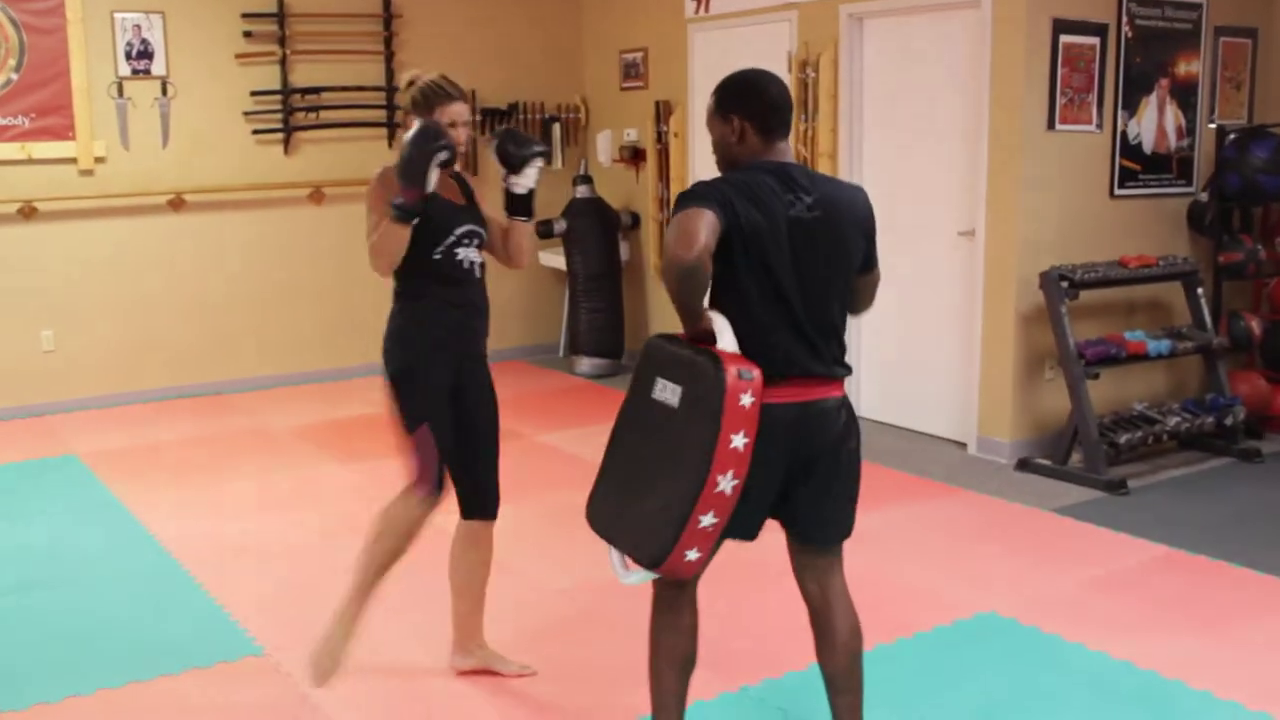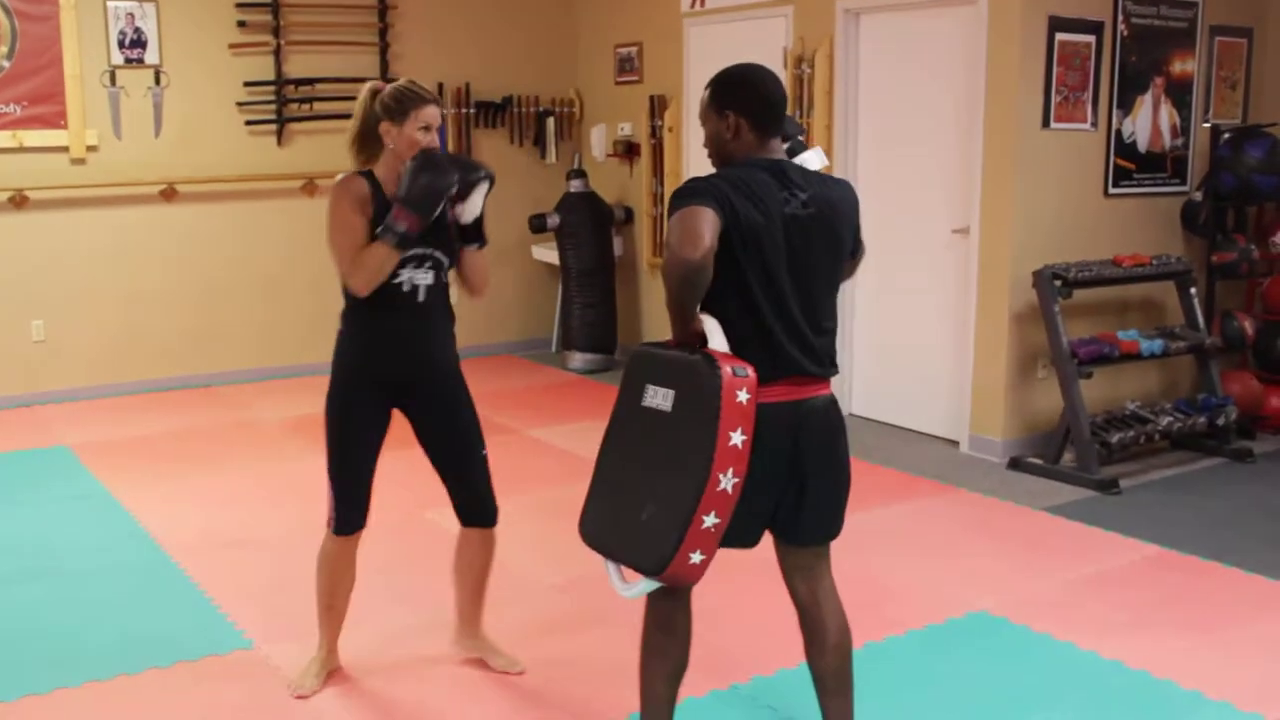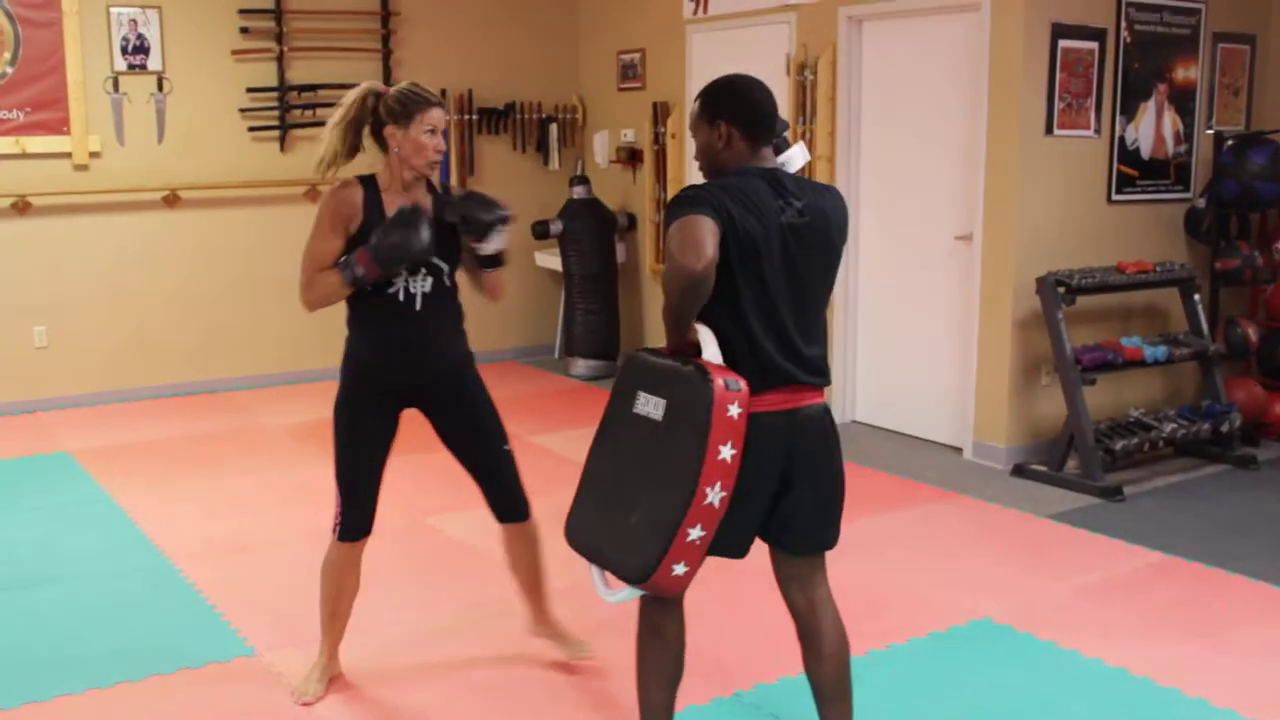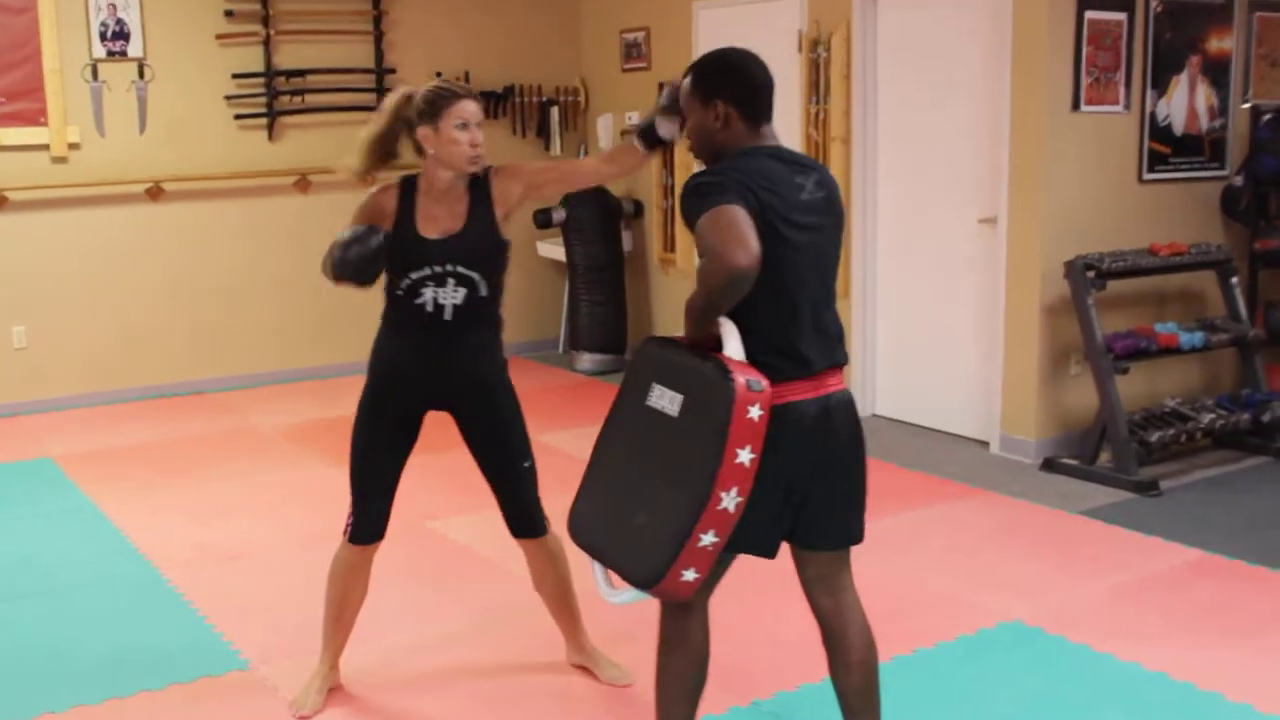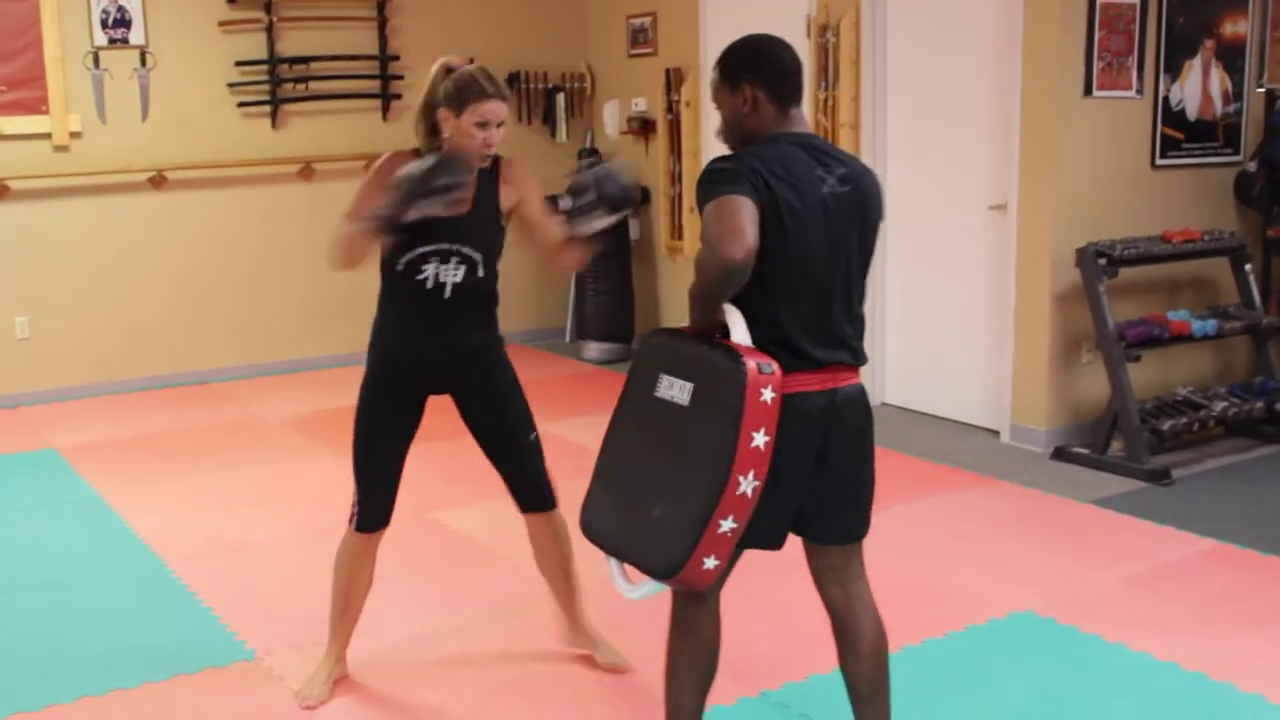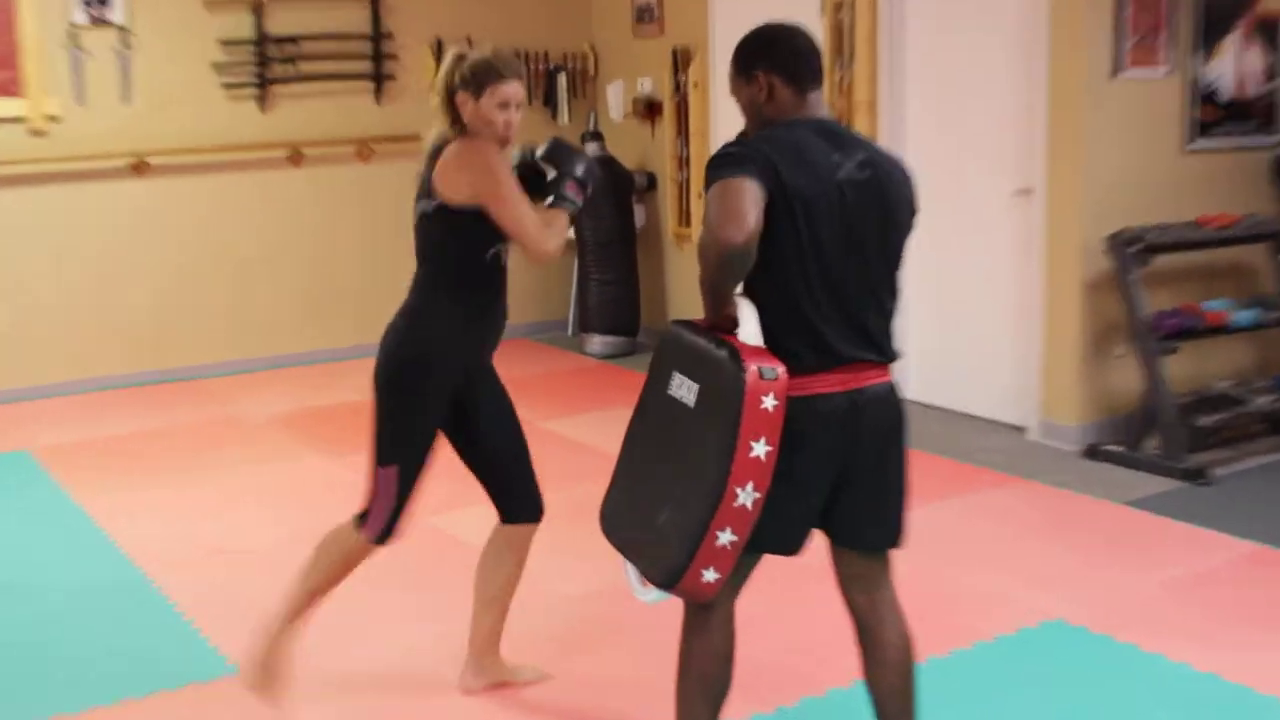
dt=0.2s
person 1, frame 1
left shoulder: (715, 197)
right shoulder: (851, 203)
left elbow: (685, 255)
left wrist: (693, 319)
right hip: (825, 413)
left knee: (675, 573)
right knee: (825, 581)
person 1, frame 2
left shoulder: (709, 194)
right shoulder: (839, 197)
left elbow: (690, 253)
left wrist: (683, 320)
right hip: (814, 413)
left knee: (670, 577)
right knee: (813, 583)
person 1, frame 3
left shoulder: (704, 202)
right shoulder: (828, 205)
left elbow: (695, 265)
left wrist: (676, 329)
right hip: (807, 420)
right knee: (809, 590)
person 1, frame 4
left shoulder: (719, 185)
right shoulder: (819, 182)
left elbow: (737, 260)
left wrist: (696, 319)
right hip: (830, 409)
left knee: (685, 589)
right knee: (834, 593)
person 1, frame 5
left shoulder: (738, 172)
right shoulder: (862, 180)
left elbow: (730, 251)
left wrist: (702, 309)
right hip: (843, 401)
left knee: (697, 582)
right knee: (846, 584)
person 1, frame 6
left shoulder: (751, 158)
right shoulder: (890, 172)
left elbow: (732, 234)
left wrist: (715, 301)
left hip: (783, 406)
right hip: (871, 401)
left knee: (710, 588)
right knee: (872, 590)
person 2, frame 1
left shoulder: (465, 184)
right shoulder: (393, 181)
left elbow: (518, 257)
right elbow: (382, 259)
left wrist: (521, 189)
right wrist: (414, 187)
left hip: (468, 351)
right hip: (420, 342)
left knee: (481, 506)
right knee: (428, 483)
left ankle: (468, 645)
right ankle: (344, 623)
person 2, frame 2
left shoulder: (439, 185)
right shoulder: (353, 191)
left elbow: (477, 285)
right elbow: (359, 280)
left wrist: (469, 217)
right wrist: (408, 213)
left hip: (434, 365)
right hip: (363, 368)
left knee: (480, 511)
right knee: (347, 519)
left ankle: (470, 632)
right ankle: (326, 651)
person 2, frame 3
left shoulder: (450, 199)
right shoulder: (348, 199)
left elbow: (494, 291)
right elbow: (311, 295)
left wrist: (490, 246)
right wrist: (371, 260)
left hip: (446, 367)
right hip: (371, 374)
left knee: (512, 505)
right knee: (351, 526)
left ankle: (546, 620)
right ankle: (326, 660)
person 2, frame 4
left shoulder: (503, 186)
right shoulder: (390, 199)
left elbow: (601, 170)
right elbow: (340, 266)
left wrist: (660, 125)
right wrist: (345, 259)
left hip: (478, 374)
right hip: (397, 376)
left knee: (529, 523)
right knee: (363, 530)
left ankle: (578, 644)
right ankle: (326, 668)
person 2, frame 5
left shoulder: (503, 176)
right shoulder: (396, 168)
left elbow: (569, 258)
right elbow: (344, 256)
right wrist: (398, 207)
left hip: (476, 356)
right hip: (401, 354)
left knee: (538, 499)
right knee: (369, 518)
left ankle: (576, 627)
right ankle: (334, 658)
person 2, frame 6
left shoulder: (452, 158)
right shoulder: (478, 156)
right elbow: (541, 243)
left wrist: (535, 186)
right wrist: (570, 187)
left hip: (460, 358)
right hip: (427, 350)
left knee: (522, 509)
right knee: (380, 521)
left ankle: (483, 660)
right ankle: (280, 634)
